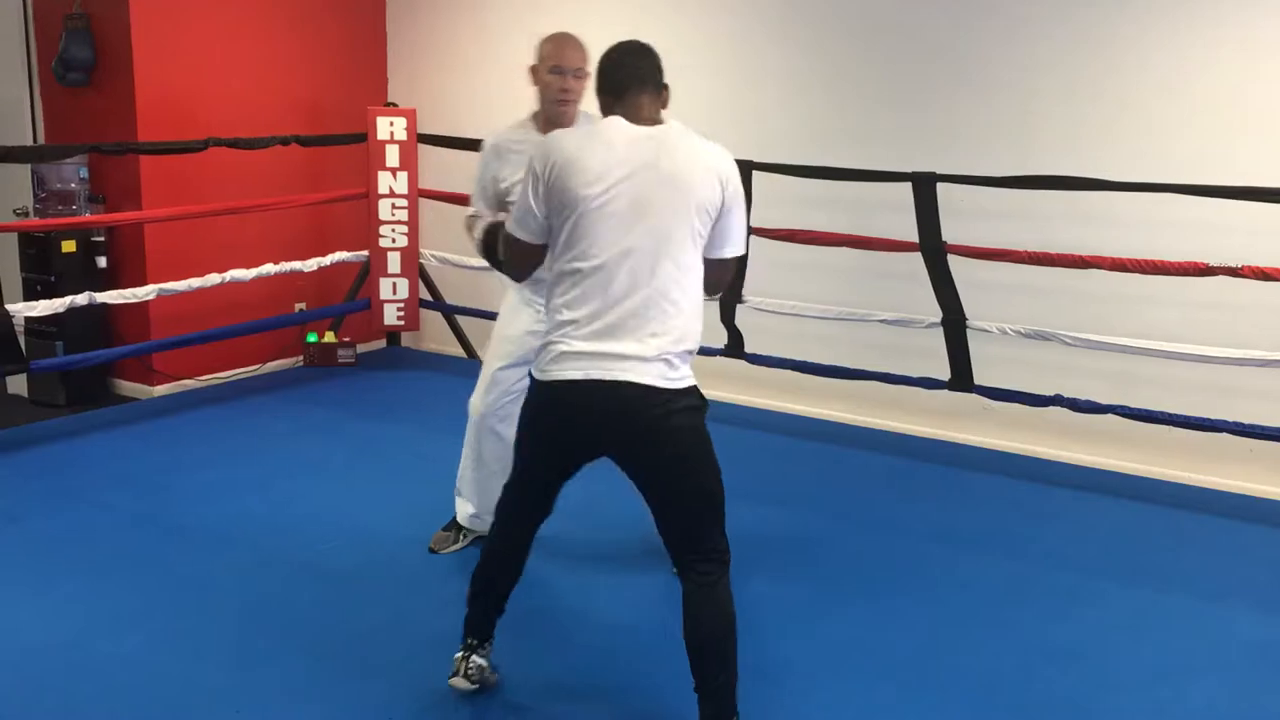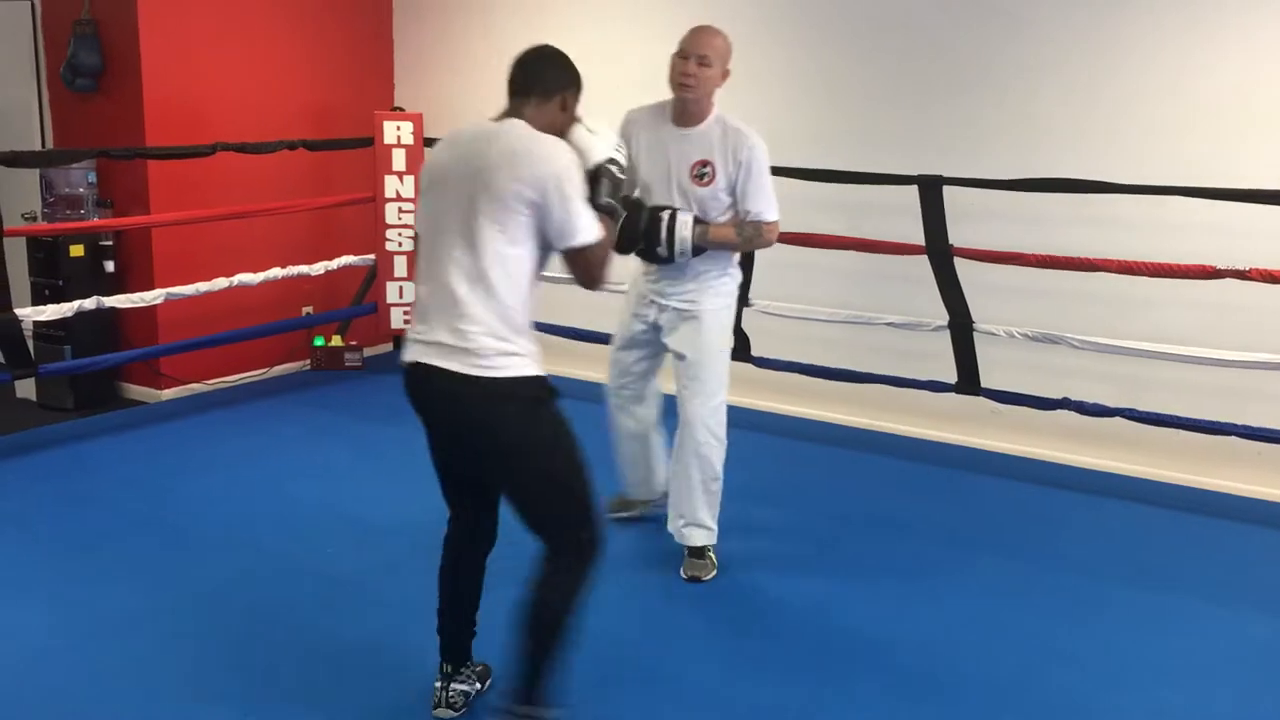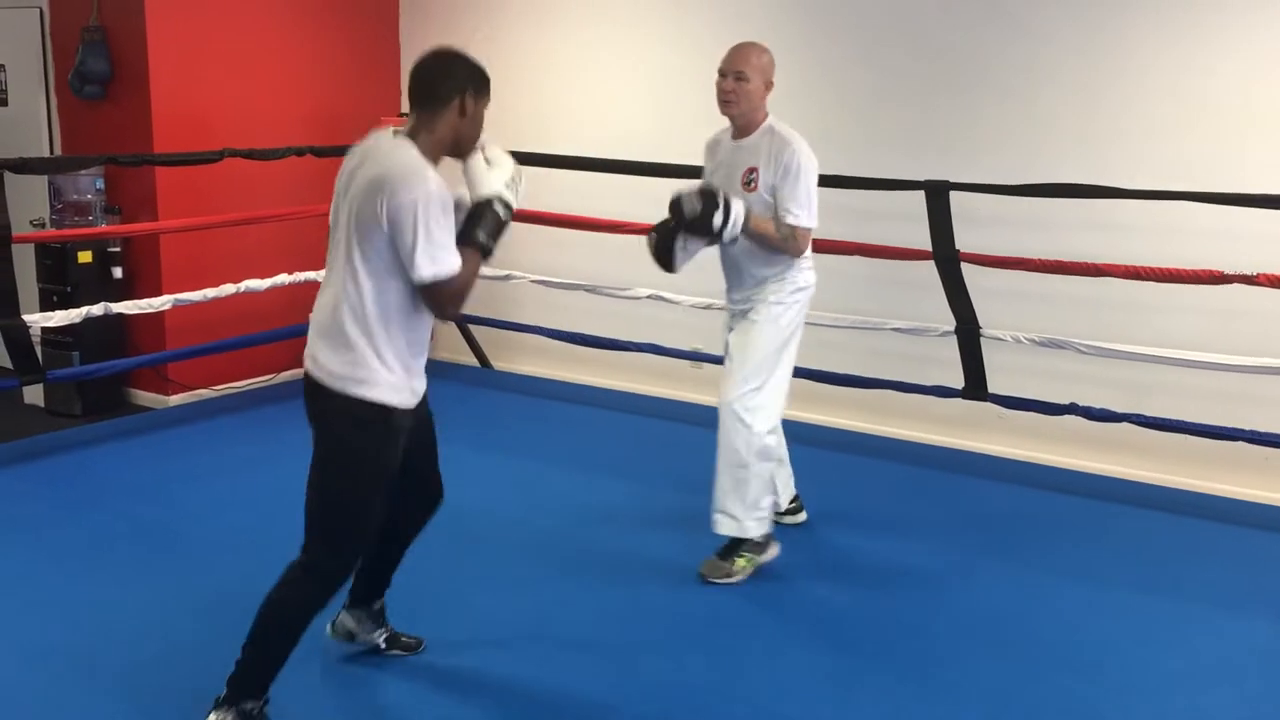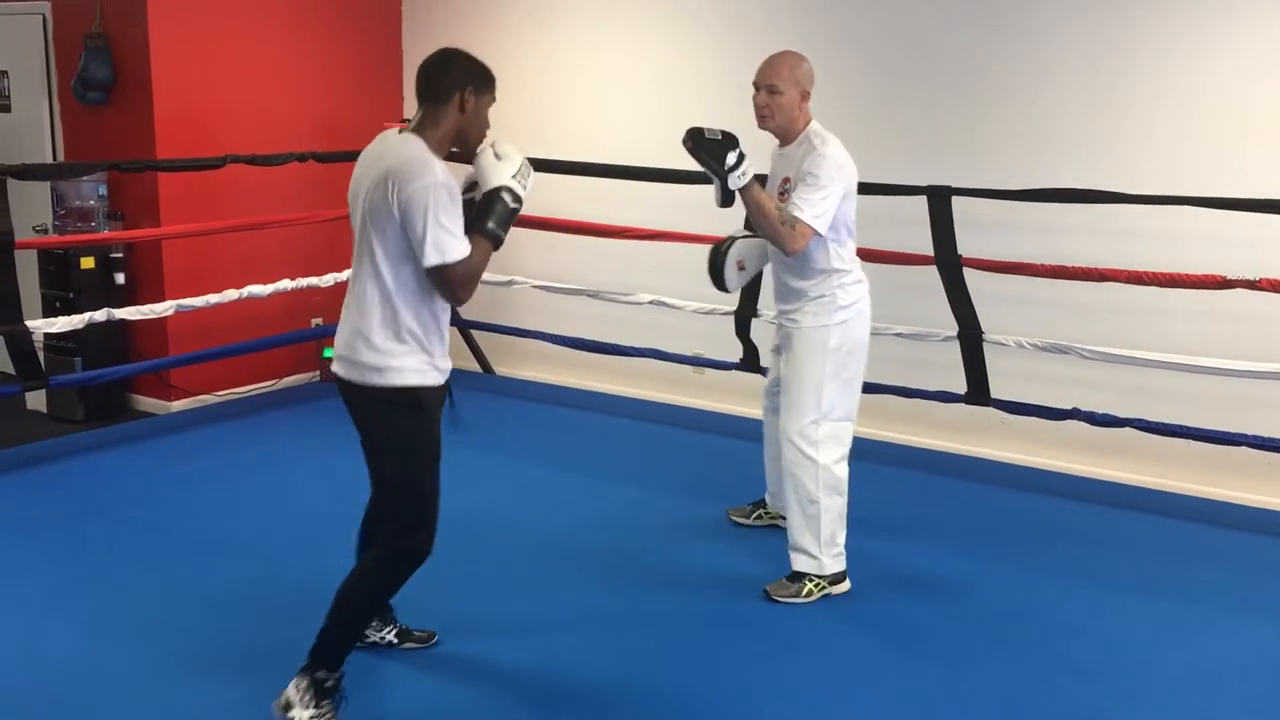
dt=0.4s
person 1, frame 1
left shoulder: (557, 152)
right shoulder: (712, 162)
left elbow: (515, 260)
right elbow: (719, 276)
left hip: (563, 383)
right hip: (658, 392)
left knee: (520, 512)
right knee: (705, 562)
left ankle: (471, 653)
person 1, frame 2
left shoulder: (449, 151)
right shoulder: (550, 159)
right elbow: (592, 271)
right wrist: (602, 187)
left hip: (425, 364)
right hip: (494, 376)
left knee: (472, 522)
right knee: (574, 540)
person 1, frame 3
left shoulder: (370, 154)
right shoulder: (419, 183)
right elbow: (447, 298)
left wrist: (465, 215)
right wrist: (488, 217)
left hip: (385, 379)
right hip: (363, 392)
left knee: (419, 498)
right knee: (326, 559)
left ankle: (363, 613)
person 1, frame 4
left shoulder: (387, 150)
right shoulder: (425, 176)
right elbow: (457, 287)
left wrist: (470, 207)
right wrist: (499, 208)
left hip: (398, 363)
right hip: (392, 377)
left knee: (399, 507)
right knee: (407, 538)
left ankle: (369, 617)
person 2, frame 1
right shoulder: (505, 143)
right elbow: (479, 216)
right wrist: (491, 236)
right hip: (532, 299)
right knee: (491, 408)
right ankle: (474, 517)
person 2, frame 2
left shoulder: (741, 144)
right shoulder: (638, 123)
left elbow: (766, 231)
right elbow: (621, 190)
left wrist: (693, 233)
left hip: (705, 296)
right hip: (650, 285)
left knee: (699, 414)
right knee: (625, 391)
left ankle: (697, 537)
right ankle: (647, 489)
person 2, frame 3
left shoulder: (790, 150)
right shoulder: (718, 145)
left elbow: (794, 240)
left wrist: (734, 216)
right wrist: (683, 230)
left hip: (780, 295)
right hip: (745, 294)
left knee: (742, 402)
right knee: (753, 401)
left ankle: (745, 534)
right ankle: (780, 500)
person 2, frame 4
left shoulder: (823, 157)
right shoulder: (784, 150)
left elbow: (792, 239)
left wrist: (738, 179)
right wrist: (751, 248)
left hip: (830, 312)
right hip: (801, 309)
left knee: (809, 432)
right knee: (780, 408)
left ankle: (823, 567)
right ankle: (781, 504)
